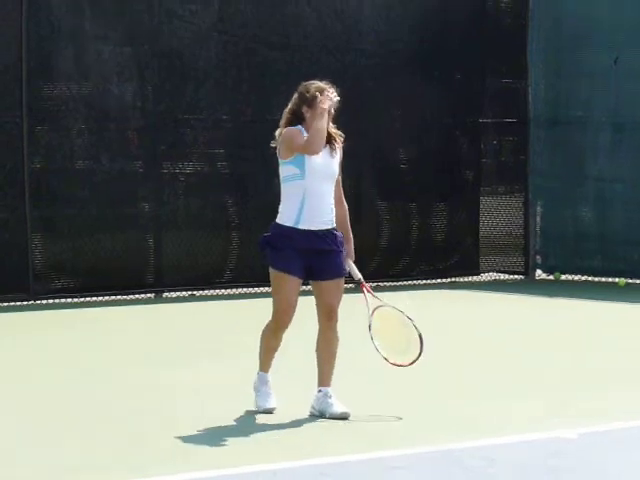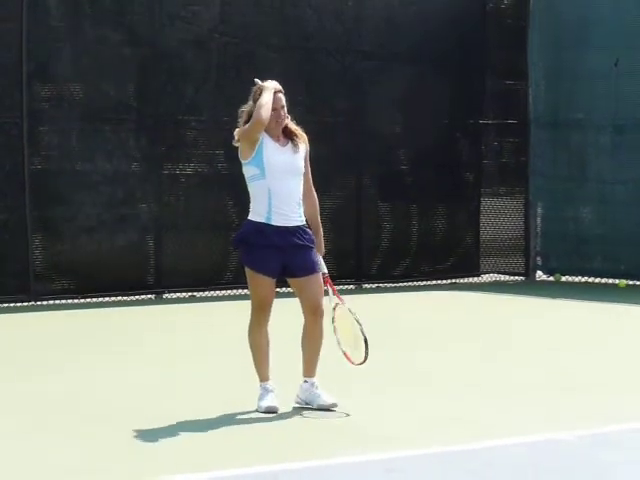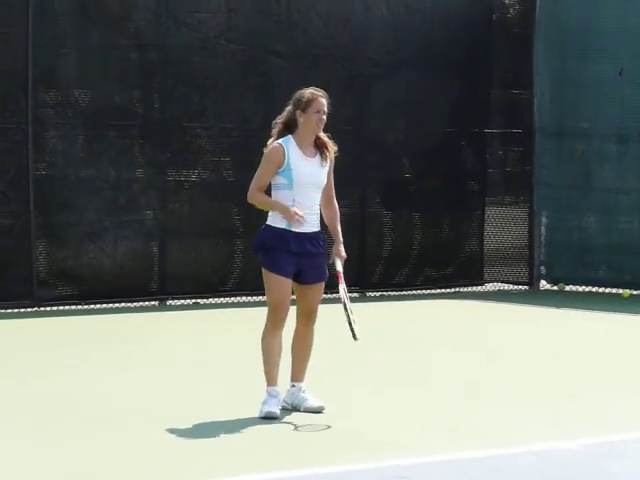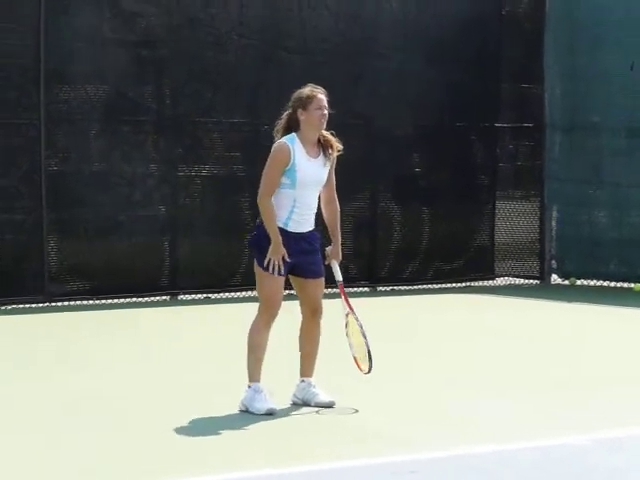
dt=0.7s
person 1, frame 1
left shoulder: (335, 144)
right shoulder: (289, 136)
right elbow: (311, 145)
left wrist: (348, 239)
right wrist: (325, 102)
left hip: (327, 238)
right hip: (290, 237)
left knee: (329, 318)
right knee: (282, 318)
left ankle: (324, 395)
right ankle: (263, 379)
person 1, frame 2
left shoulder: (299, 140)
right shoulder: (249, 139)
right elbow: (260, 121)
left wrist: (318, 234)
right wrist: (267, 89)
left hip: (298, 235)
right hip: (262, 235)
left knee: (316, 310)
right knee: (261, 313)
left ankle: (309, 386)
right ankle: (266, 389)
person 1, frame 3
left shoulder: (327, 152)
right shoulder: (279, 148)
right elbow: (254, 194)
left wrist: (338, 241)
right wrist: (284, 210)
left hip: (313, 241)
right hip: (280, 239)
left knee: (308, 318)
right knee: (277, 316)
left ankle: (296, 390)
right ankle: (272, 394)
person 1, frame 4
left shoulder: (329, 150)
right shoulder: (284, 148)
left elbow: (329, 200)
right elbow: (264, 197)
left wrist: (336, 242)
right wrist: (275, 241)
left hip: (308, 238)
right hip: (276, 238)
left knee: (314, 312)
right knee: (268, 312)
left ankle: (305, 386)
right ankle: (253, 390)
